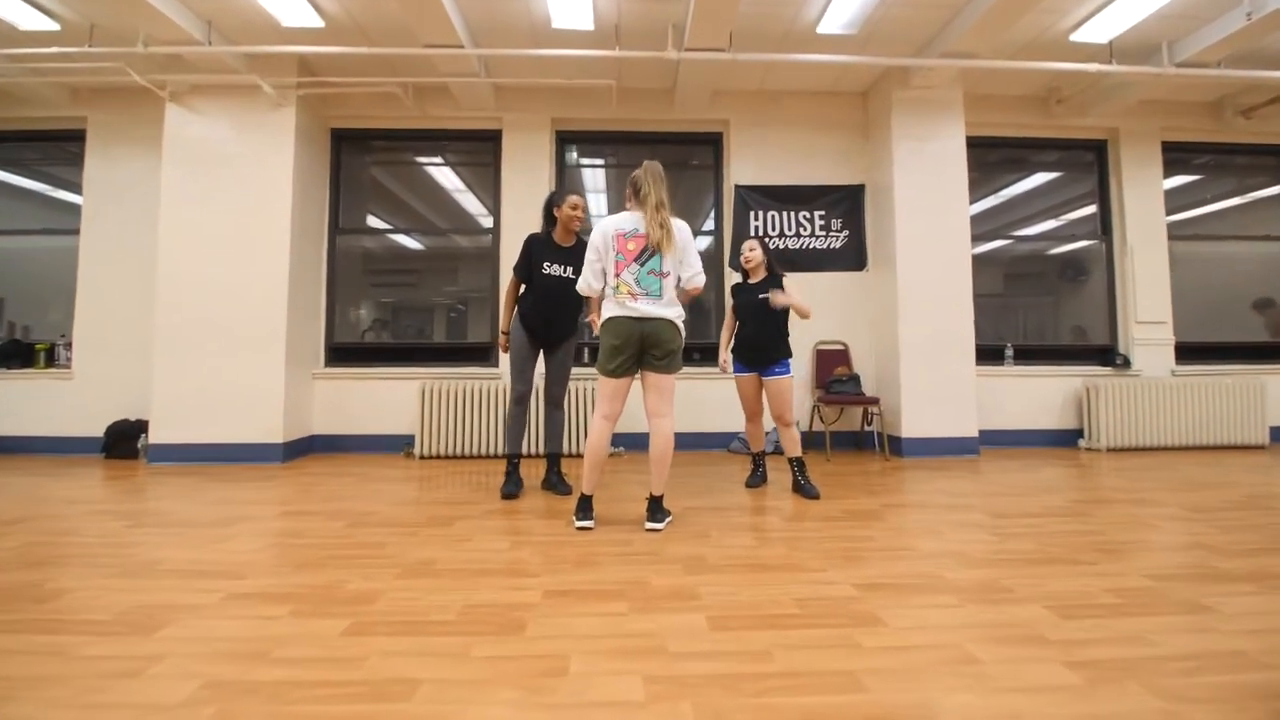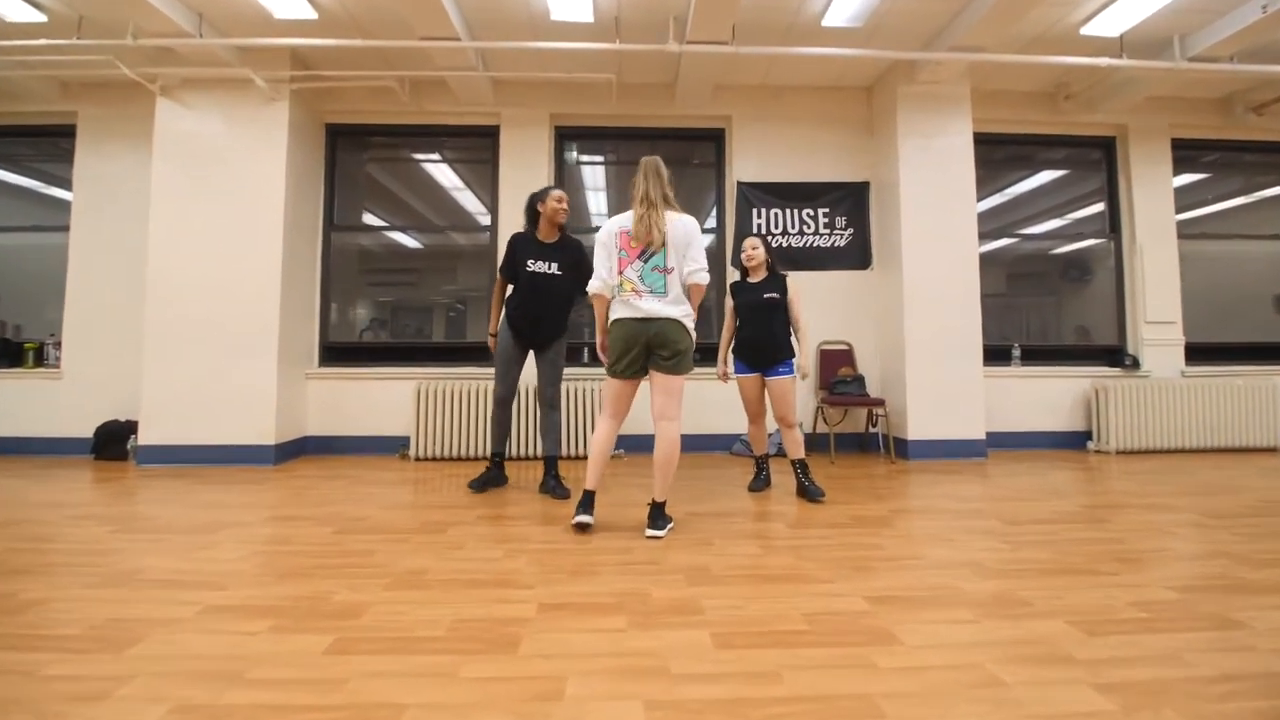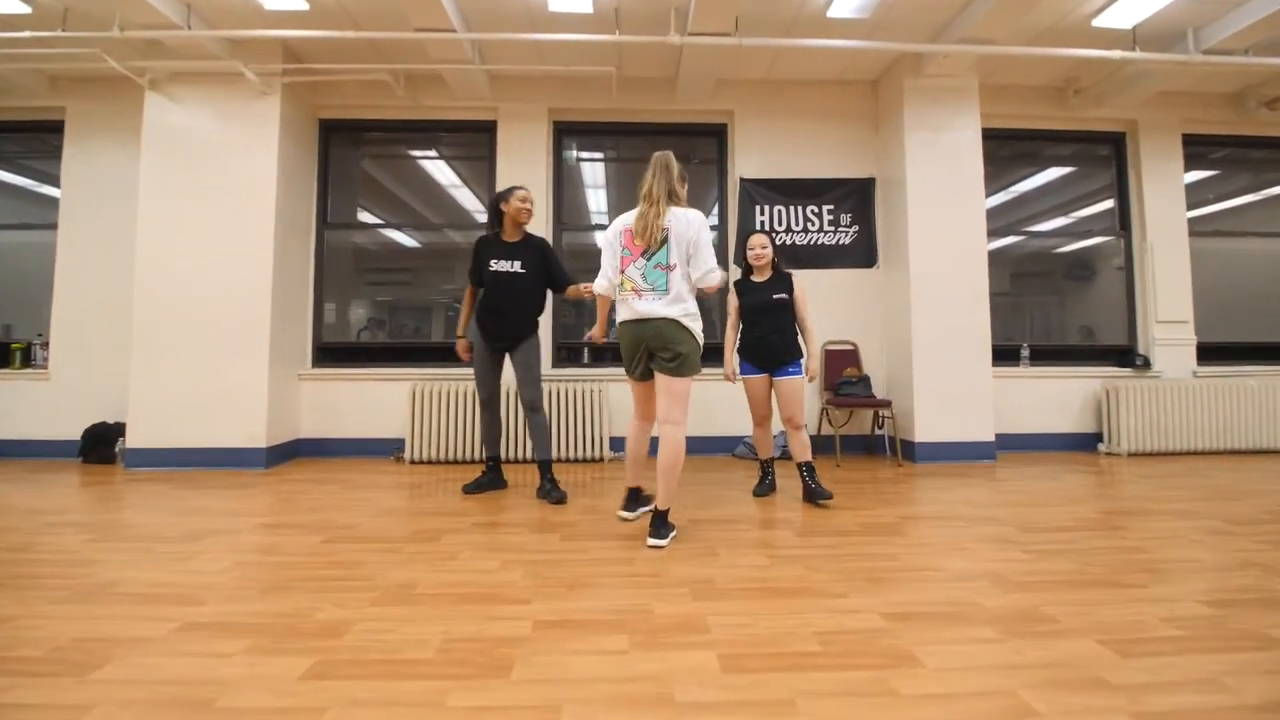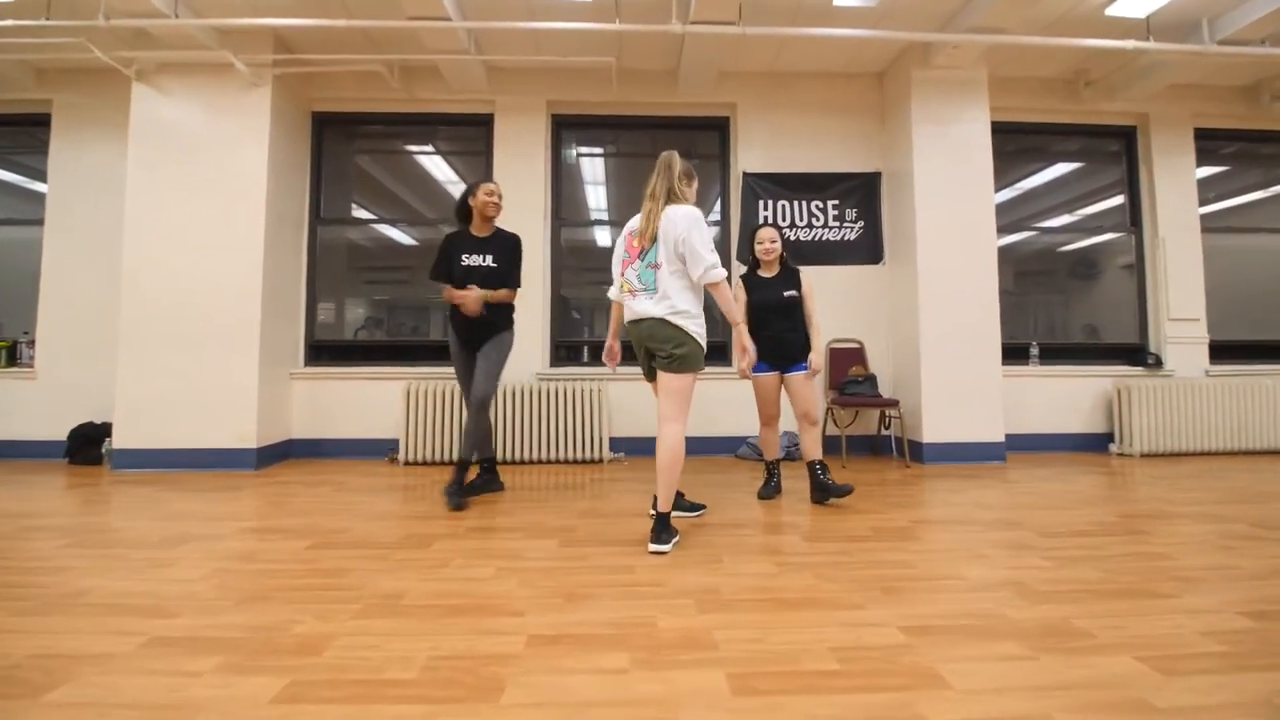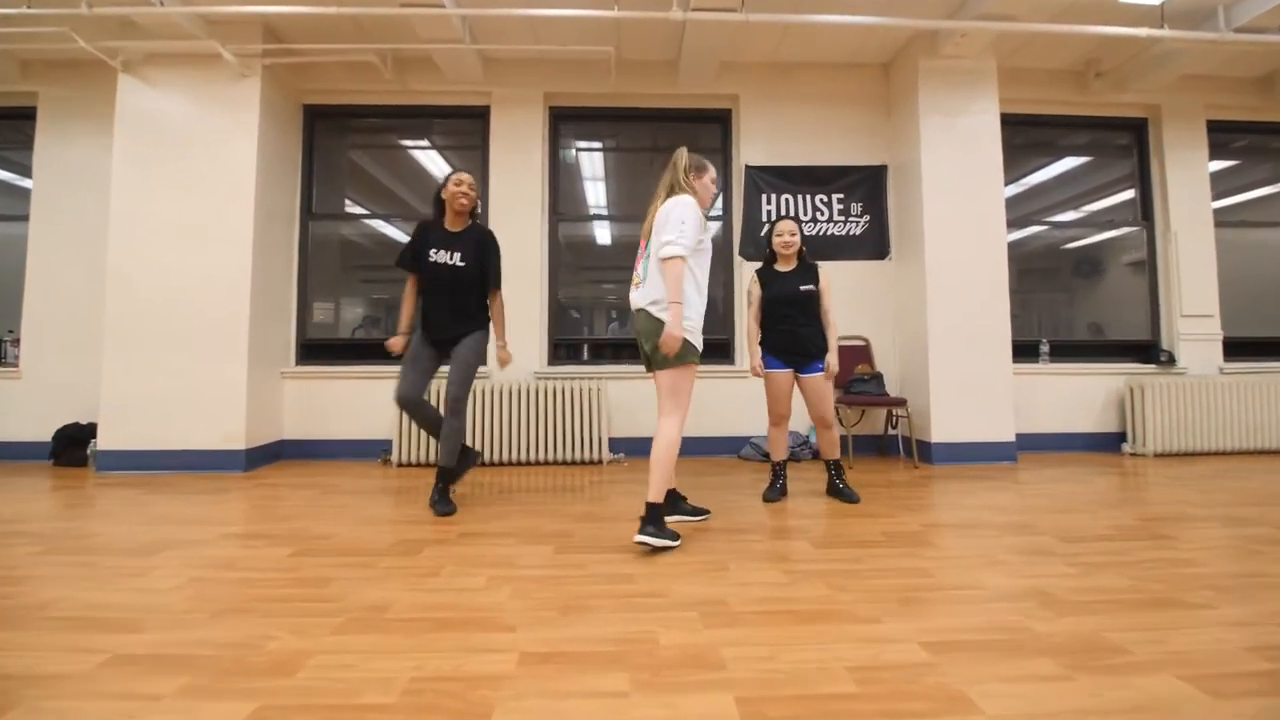
dt=0.3s
person 1, frame 1
left shoulder: (606, 227)
right shoulder: (678, 228)
left elbow: (590, 286)
right elbow: (694, 281)
left wrist: (598, 309)
right wrist: (677, 296)
left hip: (619, 325)
right hip: (664, 326)
left knee: (605, 416)
right knee: (660, 417)
left ankle: (585, 506)
right ankle: (656, 507)
person 1, frame 2
left shoulder: (612, 227)
right shoulder: (686, 224)
left elbow: (600, 286)
right elbow: (698, 279)
left wrist: (601, 331)
right wrist: (689, 312)
left hip: (626, 326)
right hip: (671, 326)
left knee: (610, 416)
right knee: (667, 419)
left ankle: (586, 503)
right ankle: (658, 514)
person 1, frame 3
left shoulder: (621, 224)
right shoulder: (691, 219)
left elbow: (606, 285)
right elbow: (709, 280)
left wrist: (600, 323)
right wrist: (720, 277)
left hip: (632, 326)
right hip: (675, 327)
left knee: (643, 416)
right knee: (671, 423)
left ankle: (634, 497)
right ankle: (659, 521)
person 1, frame 4
left shoulder: (633, 225)
right shoulder: (687, 216)
left elbow: (619, 288)
right elbow: (711, 275)
left wrist: (612, 337)
right wrist: (739, 326)
left hip: (640, 326)
right hip: (677, 326)
left knee: (669, 419)
right knee: (672, 422)
left ankle: (668, 498)
right ankle: (662, 525)
person 1, frame 5
left shoulder: (665, 211)
right shoulder: (684, 205)
right elbow: (672, 255)
right wrist: (675, 313)
left hip: (655, 319)
right hip: (668, 320)
left knee: (672, 414)
right knee: (672, 415)
left ankle: (668, 497)
person 2, frame 1
left shoulder: (586, 252)
right shoulder: (535, 244)
right elbow: (514, 285)
right wrist: (504, 328)
left hip: (563, 335)
right hip: (526, 328)
left knee: (555, 399)
right knee: (520, 395)
left ankle: (553, 471)
right ankle: (513, 471)
person 2, frame 2
left shoulder: (574, 249)
right shoulder: (519, 242)
left elbow: (588, 291)
right elbow: (501, 285)
right wrist: (493, 330)
left hip: (553, 335)
right hip: (514, 330)
left knee: (549, 401)
right knee: (503, 396)
left ankle: (551, 474)
right ankle: (496, 467)
person 2, frame 3
left shoulder: (539, 248)
right shoulder: (484, 245)
left elbow: (563, 288)
right elbow: (472, 290)
left wrist: (582, 290)
right wrist: (462, 333)
left hip: (524, 335)
right hip: (486, 334)
left knee: (531, 401)
right knee: (488, 401)
left ankle: (546, 478)
right ankle: (493, 471)
person 2, frame 4
left shoulder: (509, 242)
right shoulder: (453, 242)
left elbow: (510, 292)
right elbow: (445, 287)
left wrist: (484, 295)
right wrist: (462, 298)
left hip: (496, 333)
right hip: (462, 333)
left knee: (481, 400)
right knee: (473, 404)
left ankle: (459, 477)
right ankle: (489, 473)
person 2, frame 5
left shoulder: (482, 238)
right shoulder: (425, 231)
left elbow: (494, 294)
right elbow: (412, 284)
left wrist: (501, 342)
right wrist: (402, 332)
left hip: (470, 332)
right hip: (428, 330)
left knee: (454, 401)
right knee: (406, 397)
left ankle: (441, 487)
right ankle: (458, 452)
person 3, frame 1
left shoulder: (779, 282)
right shoulder: (737, 290)
left elbow: (806, 312)
right elbow: (729, 325)
left wrist: (788, 301)
right wrist: (723, 352)
left hip: (776, 359)
right hip: (743, 360)
left knee: (784, 418)
right knee: (752, 415)
left ankle: (800, 475)
right ankle: (758, 467)
person 3, frame 2
left shoulder: (782, 282)
right shoulder: (736, 289)
left elbow: (797, 320)
right elbow: (729, 326)
left wrist: (803, 354)
right wrist: (721, 360)
left hip: (779, 360)
right hip: (746, 360)
left knee: (787, 419)
right knee: (755, 417)
left ankle: (803, 478)
right ankle: (762, 470)
person 3, frame 3
left shoulder: (788, 282)
right shoulder: (739, 287)
left elbow: (803, 321)
right elbow: (732, 326)
left wrist: (812, 356)
right wrist: (728, 360)
left hip: (788, 360)
right hip: (752, 361)
left knee: (795, 421)
right knee: (760, 419)
left ankle: (810, 481)
right ankle: (766, 475)
person 3, frame 4
left shoulder: (796, 277)
right shoulder: (745, 282)
left elbow: (810, 317)
left wrist: (816, 350)
left hip: (798, 357)
right hip: (764, 359)
left knee: (809, 417)
right knee: (768, 419)
left ankle: (820, 480)
right ankle: (772, 477)
person 3, frame 5
left shoulder: (814, 272)
right shoulder: (761, 276)
left elbow: (826, 315)
right elbow: (754, 318)
left wrist: (833, 351)
right wrist: (754, 353)
left hip: (813, 354)
right hip: (777, 355)
left knee: (824, 419)
right knee: (778, 418)
left ankle: (836, 479)
right ankle: (778, 479)
